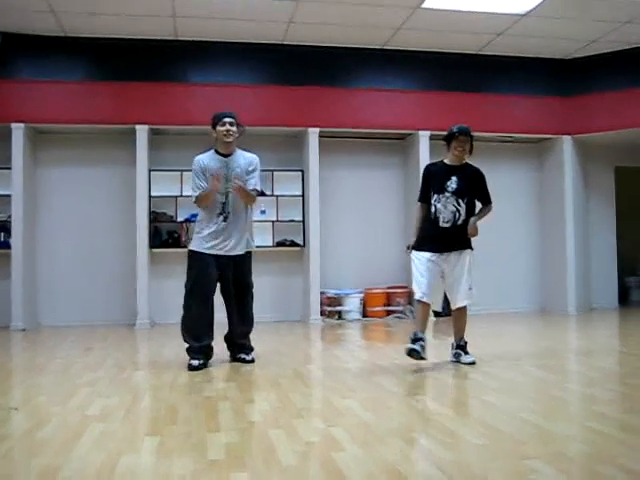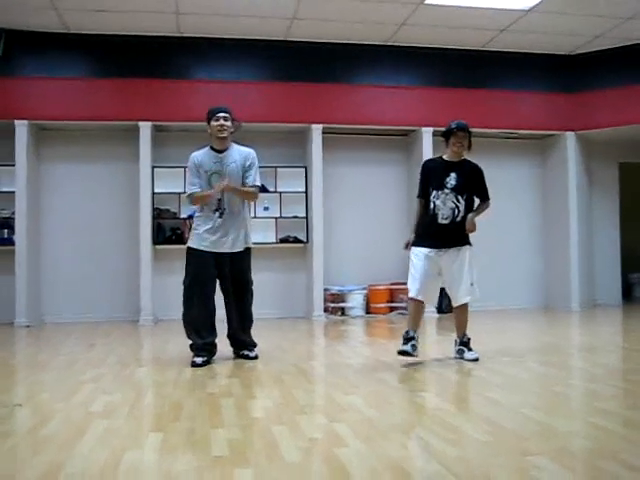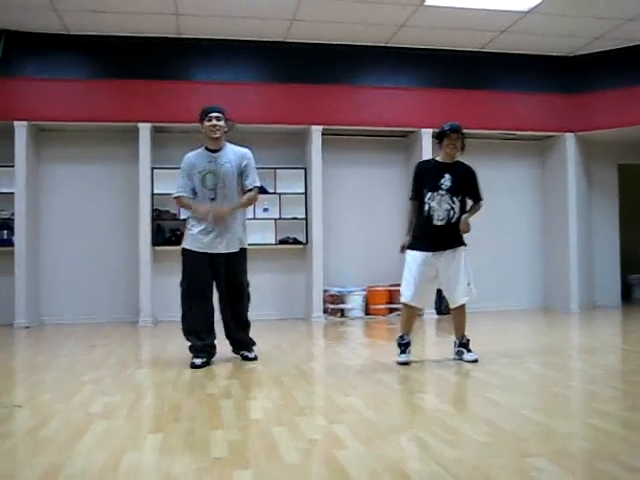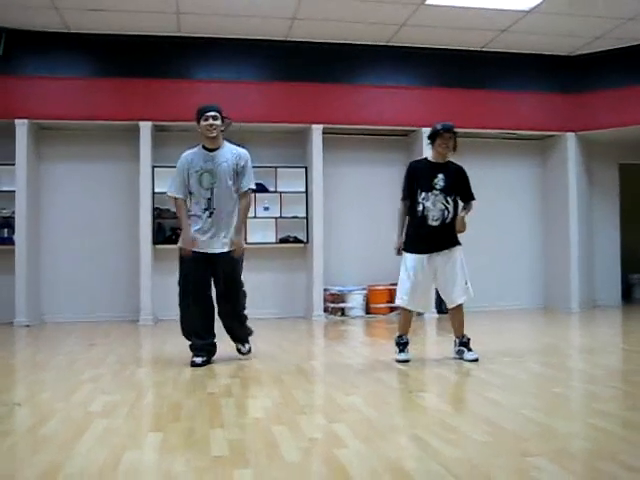
dt=0.1s
person 1, frame 1
left shoulder: (251, 160)
right shoulder: (201, 162)
left elbow: (251, 198)
right elbow: (200, 202)
left wrist: (240, 189)
right wrist: (213, 189)
left hip: (239, 243)
right hip: (205, 243)
left knee: (240, 298)
right knee: (198, 297)
left ankle: (240, 346)
right ankle: (199, 351)
person 1, frame 2
left shoulder: (247, 155)
right shoulder: (196, 159)
left elbow: (253, 192)
right elbow: (193, 197)
left wrist: (232, 188)
right wrist: (215, 191)
left hip: (237, 240)
right hip: (202, 241)
left knee: (240, 294)
right knee: (198, 295)
left ankle: (243, 344)
right ankle: (203, 348)
person 1, frame 3
left shoulder: (242, 155)
right shoulder: (190, 159)
left elbow: (253, 194)
right elbow: (181, 198)
left wrist: (230, 209)
right wrist: (200, 209)
left hip: (232, 241)
right hip: (197, 242)
left knee: (236, 295)
right knee: (196, 297)
left ankle: (242, 343)
right ankle: (202, 349)
person 1, frame 4
left shoulder: (240, 156)
right shoulder: (187, 159)
left elbow: (245, 196)
right elbow: (179, 198)
left wrist: (239, 232)
right wrist: (186, 231)
left hip: (227, 241)
right hip: (194, 242)
left knee: (231, 293)
right knee: (193, 297)
left ankle: (240, 335)
right ankle: (203, 348)
person 2, frame 1
left shoulder: (474, 174)
right shoulder: (431, 170)
left elbow: (487, 205)
right elbow: (423, 205)
left wrist: (474, 219)
right wrist: (416, 236)
left hip: (459, 246)
right hip: (428, 244)
left knee: (460, 298)
right knee: (423, 294)
left ankle: (459, 346)
right ankle: (418, 340)
person 2, frame 2
left shoulder: (473, 170)
right shoulder: (429, 166)
left elbow: (485, 201)
right elbow: (422, 201)
left wrist: (473, 215)
right wrist: (414, 232)
left hip: (458, 242)
right hip: (426, 240)
left knee: (461, 295)
right knee: (417, 291)
left ankle: (462, 343)
right ankle: (410, 339)
person 2, frame 3
left shoulder: (466, 172)
right shoulder: (423, 168)
left elbow: (477, 202)
right elbow: (415, 203)
left wrist: (467, 216)
right wrist: (409, 234)
left hip: (453, 243)
right hip: (422, 243)
left knee: (458, 296)
right knee: (411, 295)
left ankle: (461, 344)
right ankle: (404, 343)
person 2, frame 4
left shoulder: (458, 172)
right shoulder: (415, 168)
left elbow: (468, 203)
right elbow: (406, 203)
left wrist: (462, 215)
right wrist: (400, 236)
left hip: (448, 244)
right hip: (416, 244)
left knee: (457, 296)
right knee: (408, 297)
left ankle: (461, 343)
right ankle: (402, 343)
